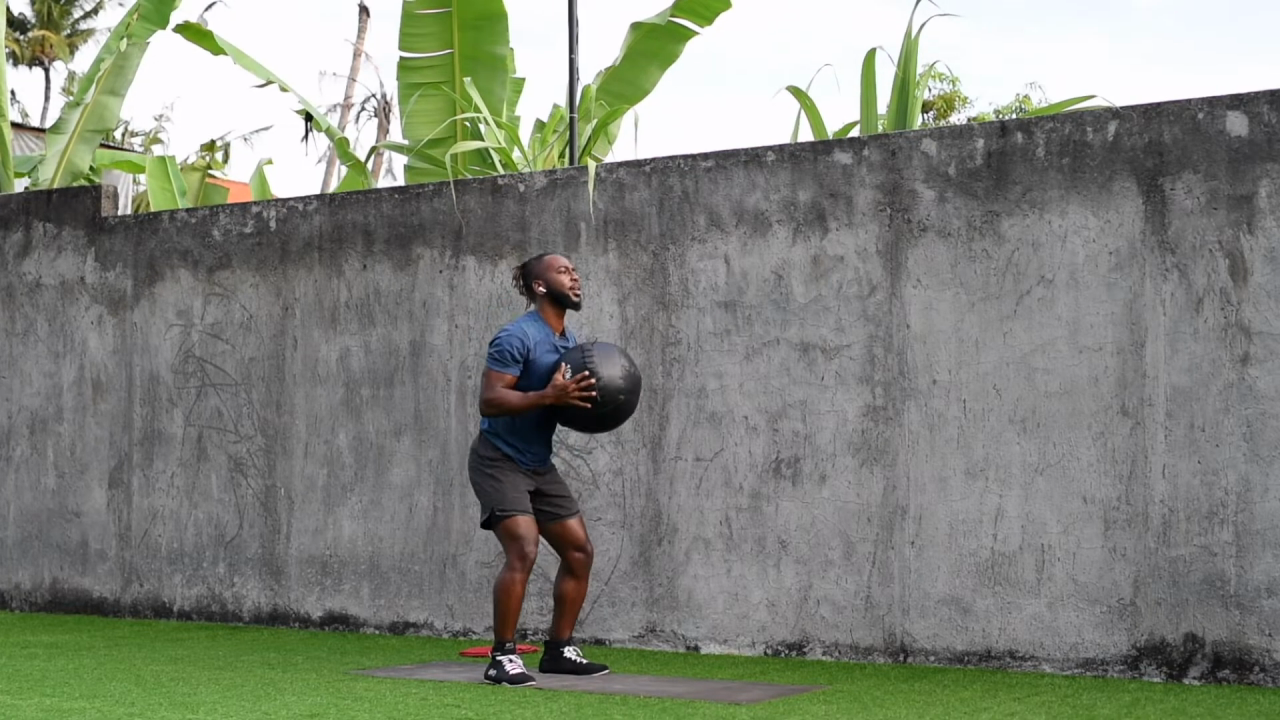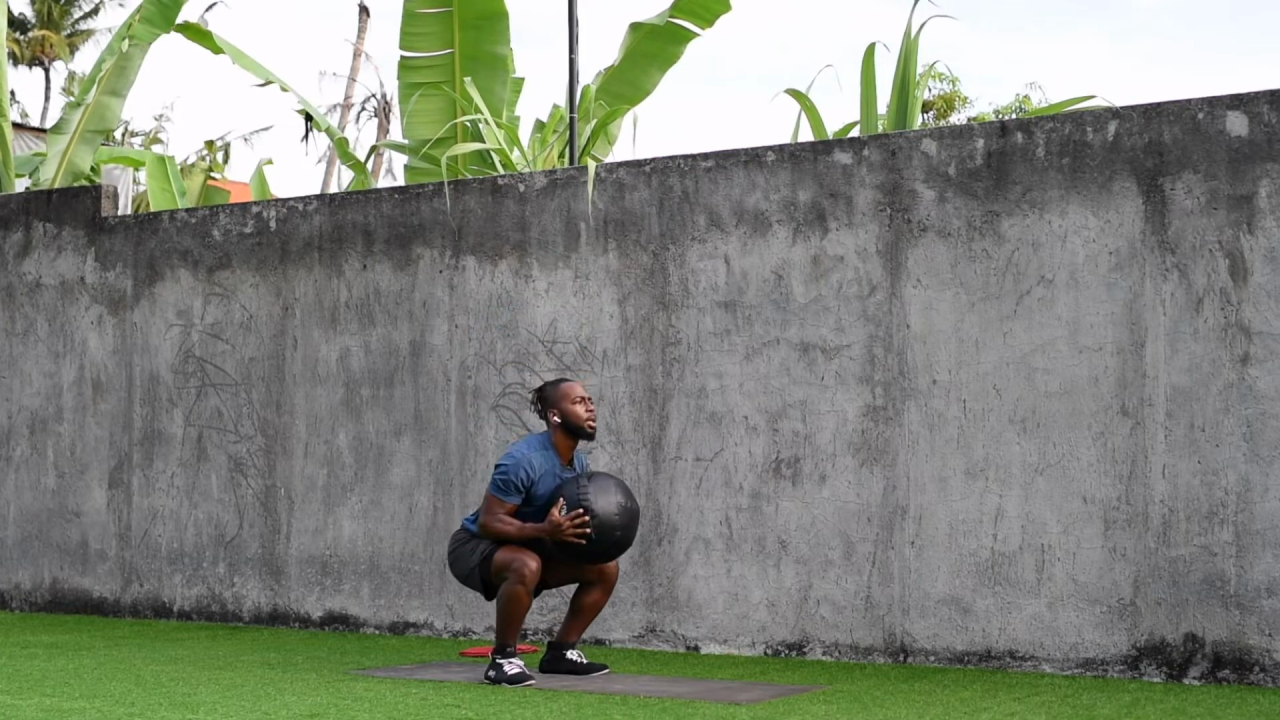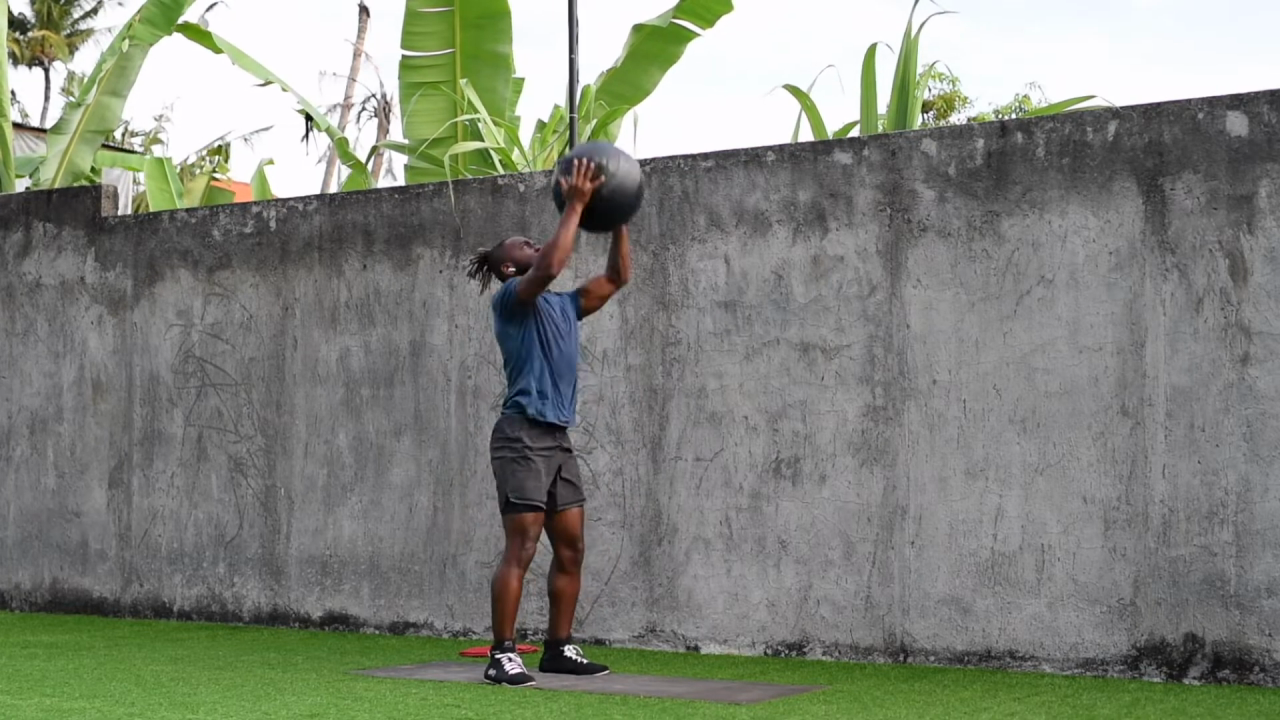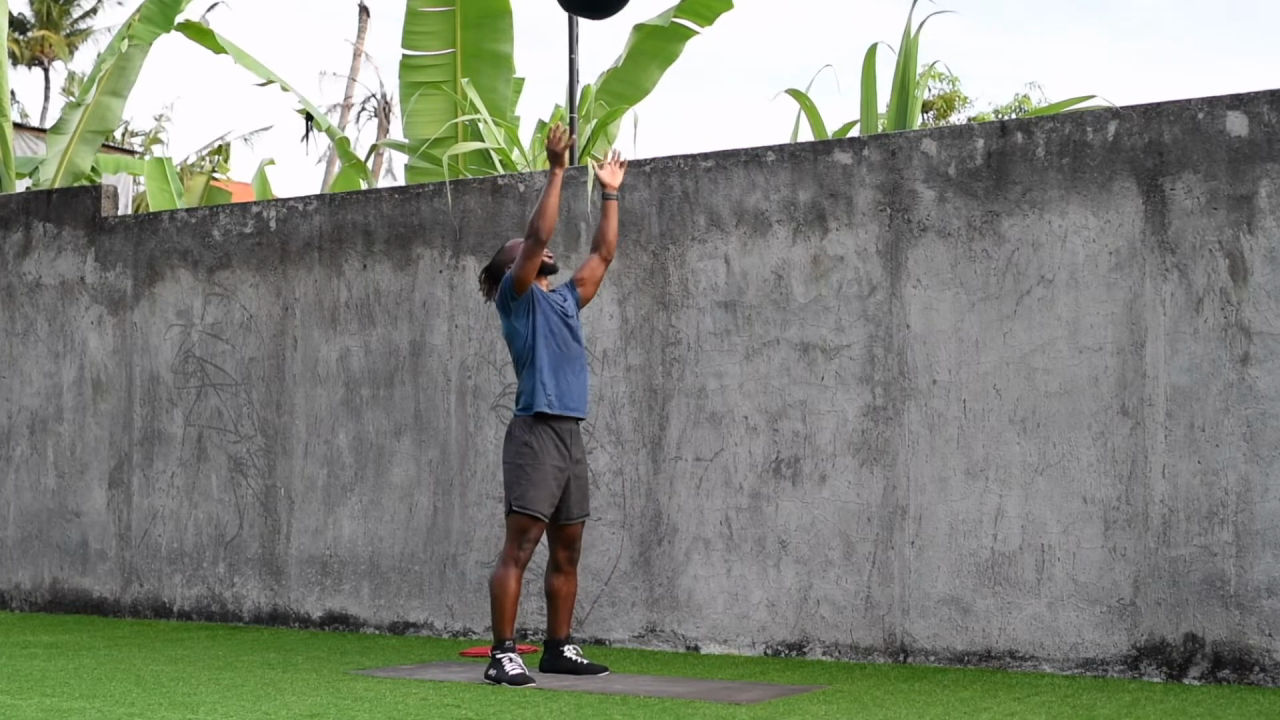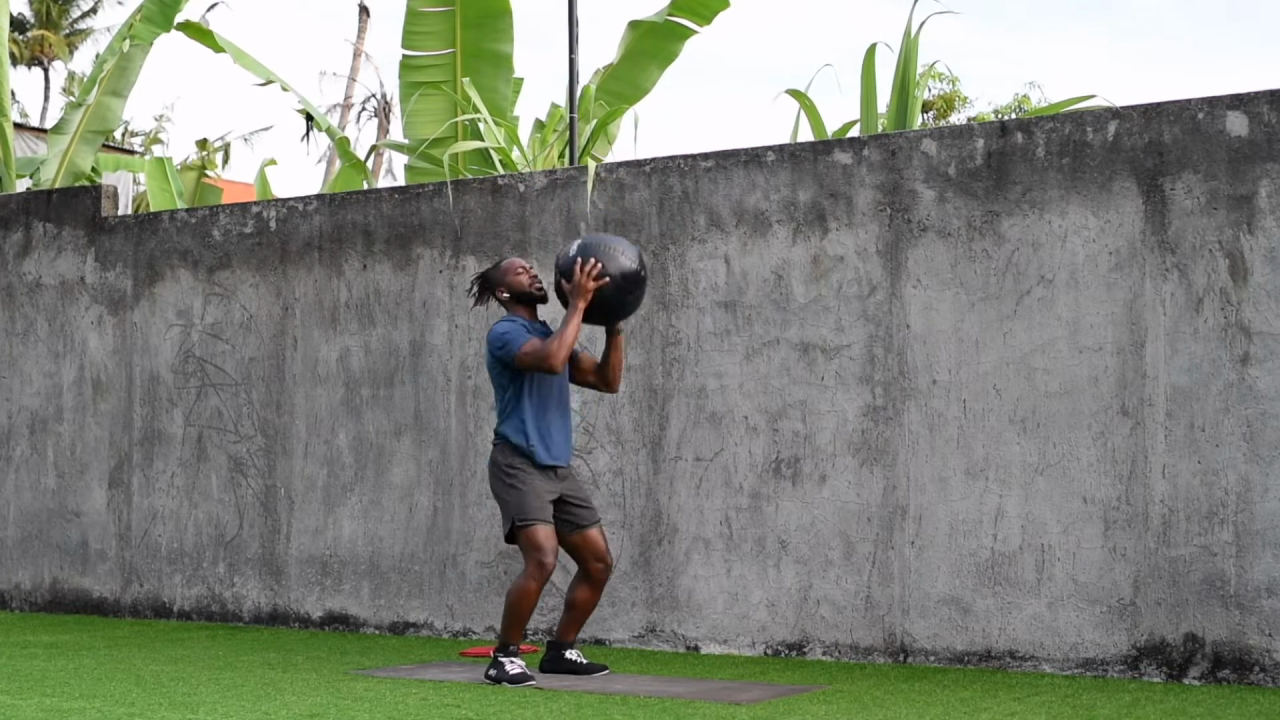
dt=0.5s
person 1, frame 1
left shoulder: (569, 339)
right shoulder: (517, 336)
right elbow: (490, 400)
left wrist: (590, 404)
right wrist: (548, 396)
left hip: (538, 464)
right hip: (497, 461)
left knee: (579, 551)
right knee: (523, 551)
left ankle: (559, 650)
right ankle: (502, 657)
person 1, frame 2
left shoulder: (578, 462)
right shoulder: (523, 460)
left elbow: (571, 521)
right elbow: (489, 523)
left wrist: (593, 525)
right wrist: (547, 530)
left hip: (526, 545)
right hip: (474, 545)
left knee: (606, 569)
right knee: (526, 567)
left ankle: (561, 651)
right ankle: (504, 658)
person 1, frame 3
left shoulder: (563, 303)
right shoulder: (513, 297)
left elbow: (616, 279)
right elbow: (549, 266)
left wrist: (619, 223)
right wrist: (573, 206)
left hip: (558, 438)
right hip: (522, 436)
left knee: (571, 548)
right knee: (521, 547)
left ankle: (559, 648)
right ankle: (502, 654)
person 1, frame 4
left shoulder: (565, 299)
right shoulder: (516, 297)
left elbow: (603, 252)
right elbow: (537, 234)
left wrist: (610, 193)
right wrist: (556, 168)
left hip: (571, 436)
right hip: (536, 433)
left knee: (567, 554)
right knee: (519, 549)
left ankle: (558, 648)
right ankle: (502, 655)
person 1, frame 5
left shoulder: (548, 333)
right shoulder: (504, 332)
left elbow: (608, 382)
right elbow: (553, 358)
left wrist: (612, 322)
right wrist: (578, 302)
left hip: (559, 471)
right hip: (518, 469)
left knee: (599, 560)
right knee: (542, 558)
left ankle: (561, 650)
right ankle: (505, 655)
